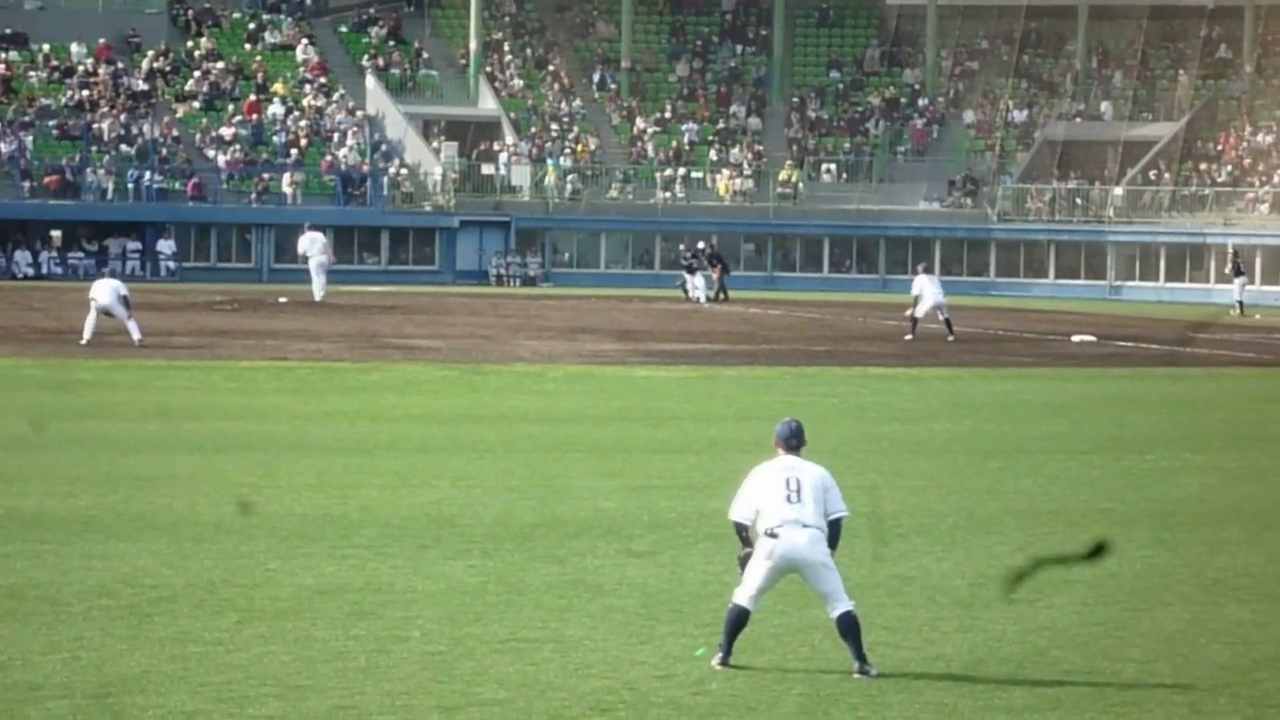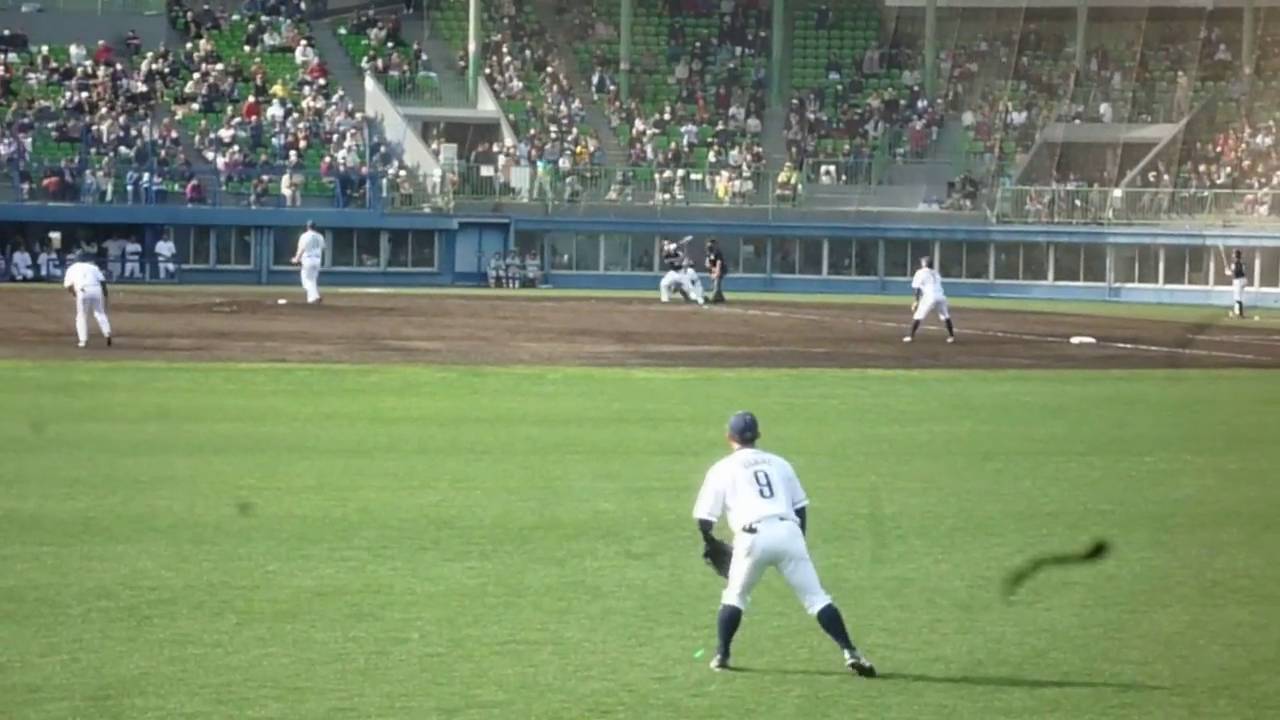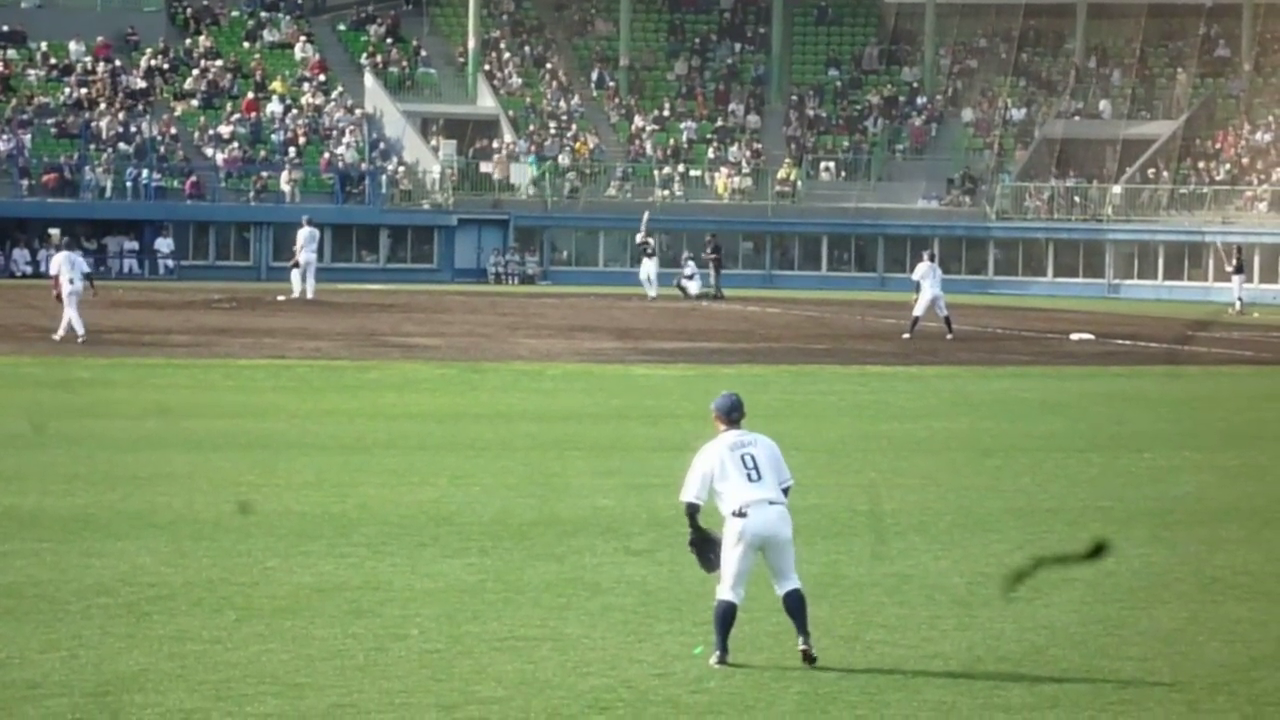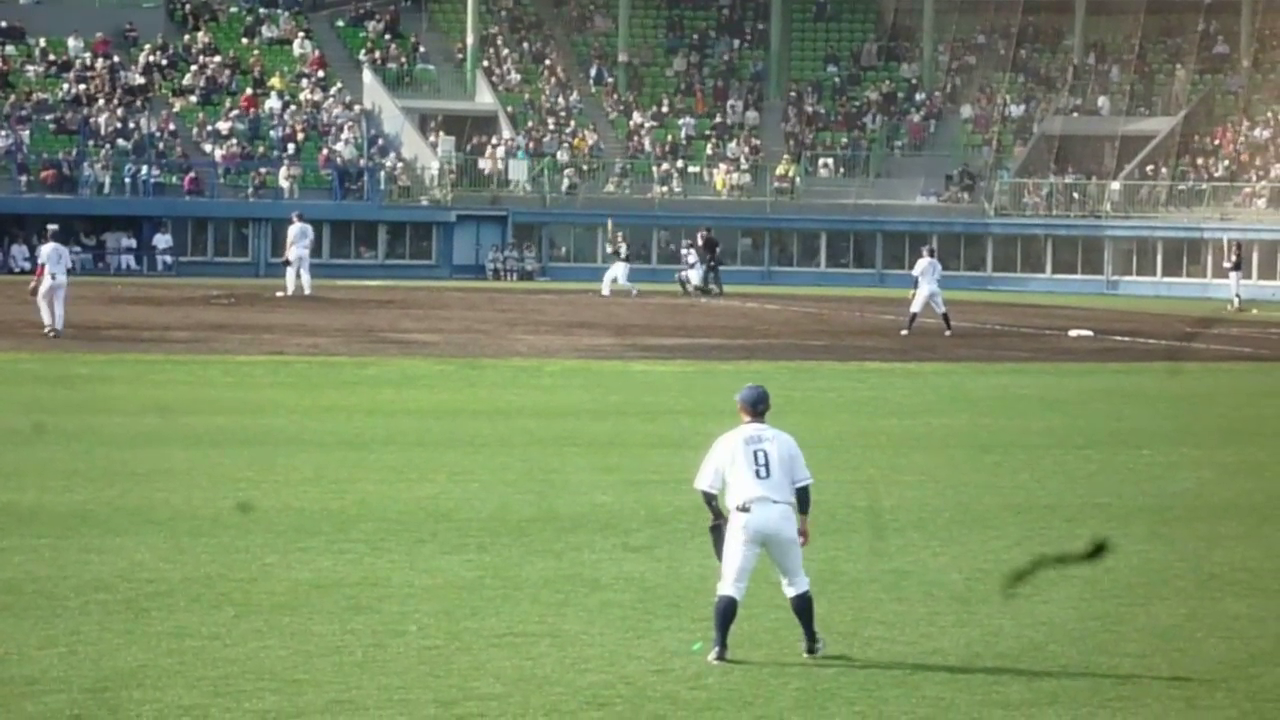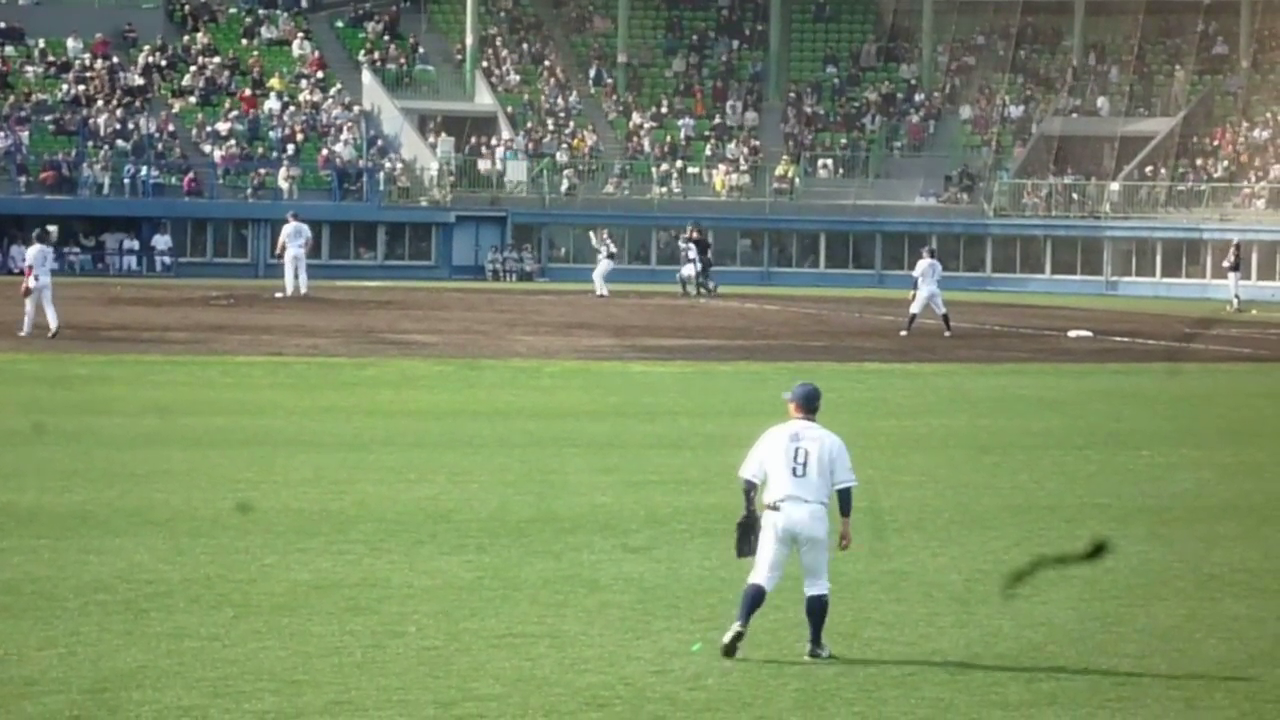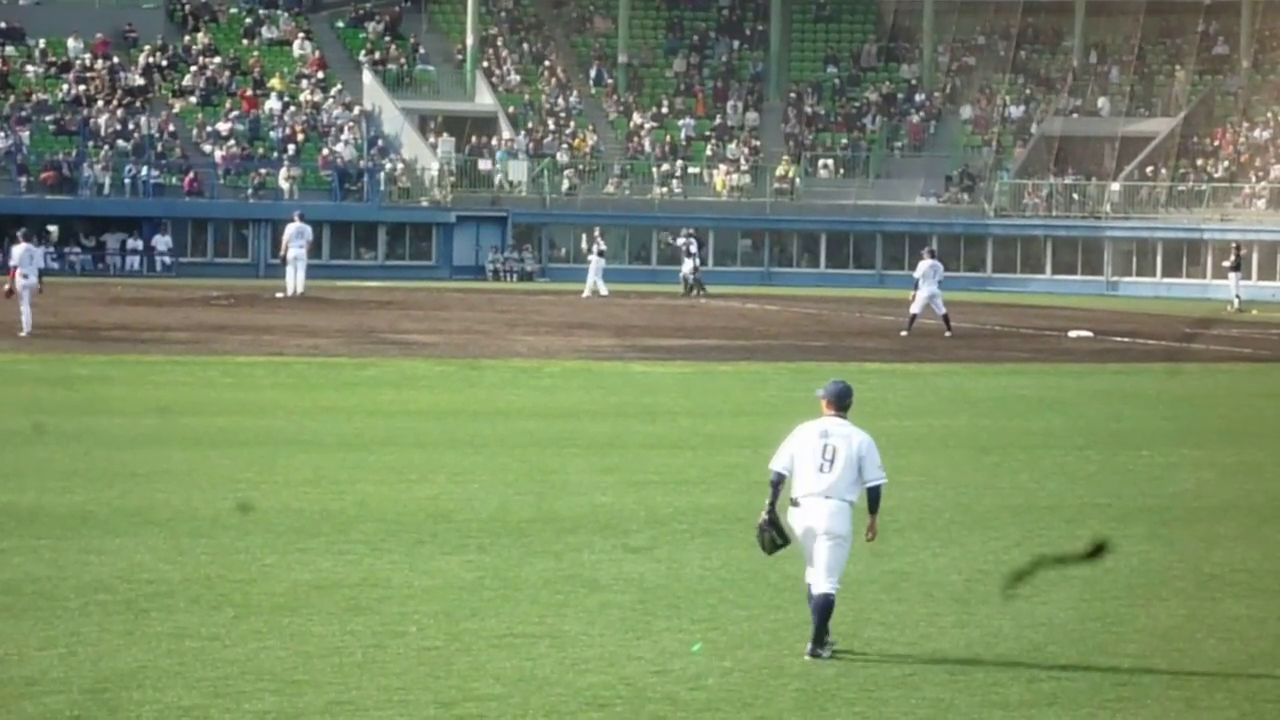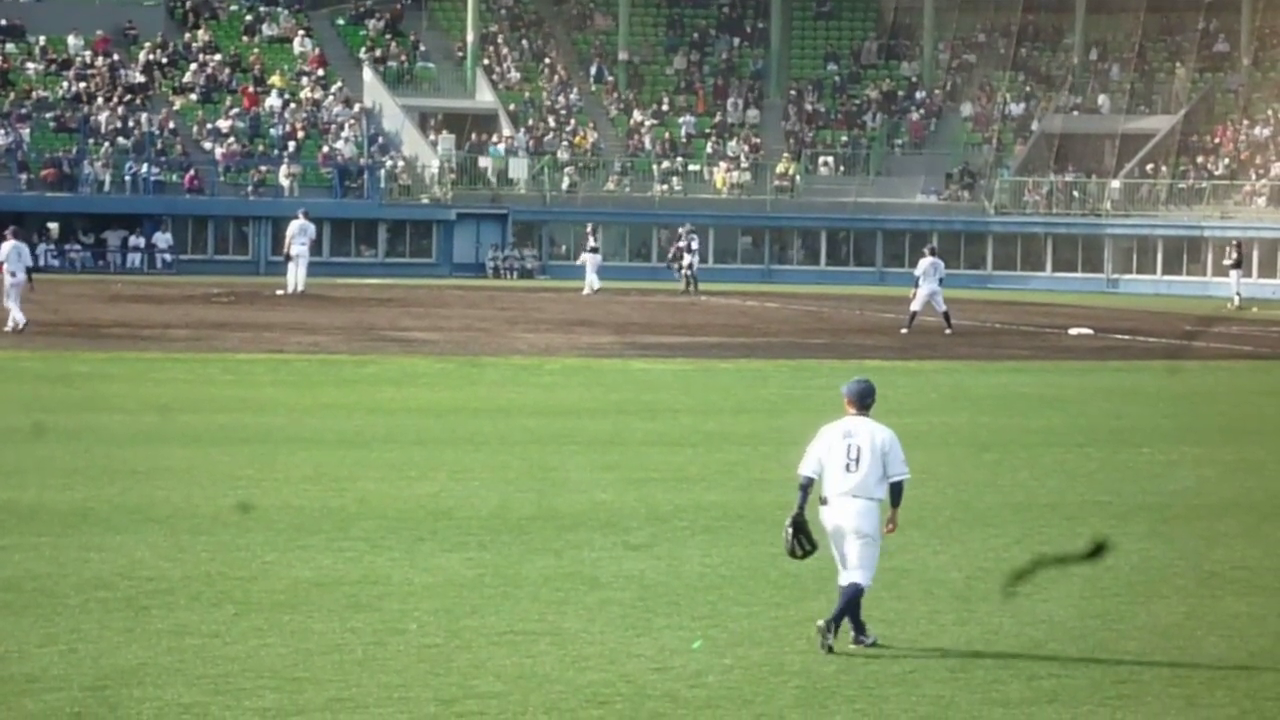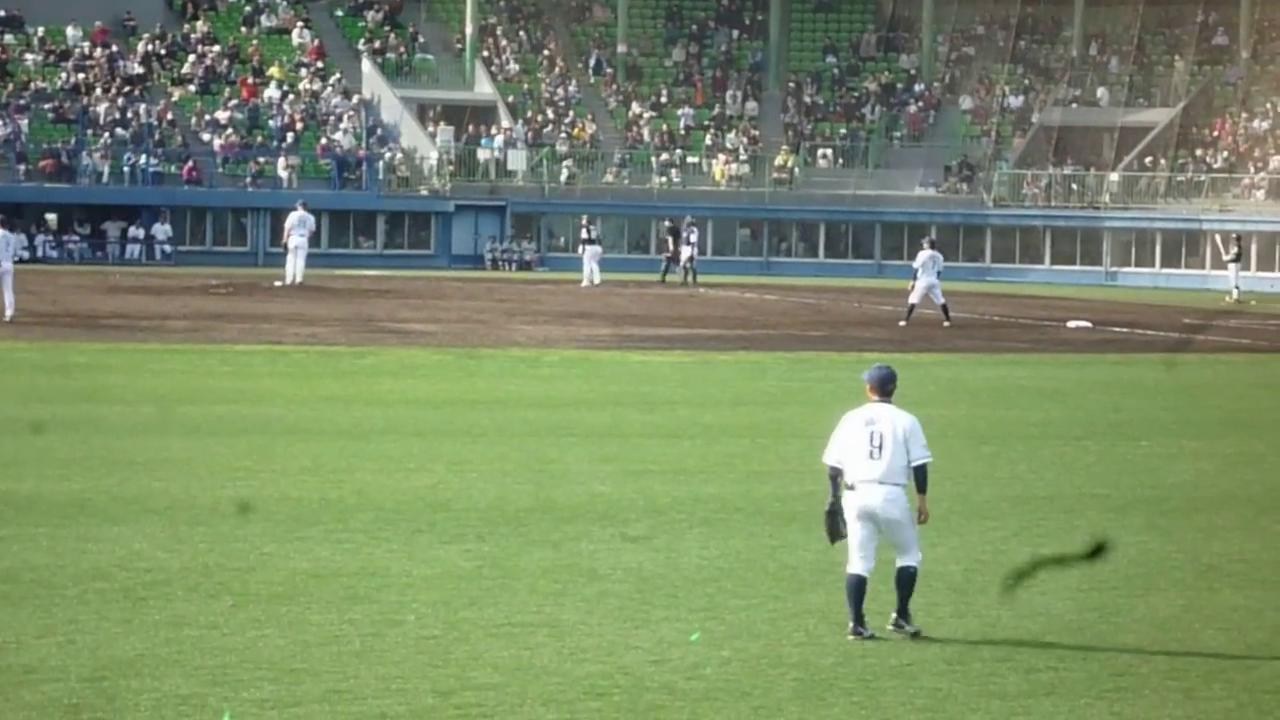
dt=0.3s
person 1, frame 1
left shoulder: (760, 473)
right shoulder: (819, 473)
left elbow: (739, 521)
right elbow: (835, 518)
left wrist: (747, 547)
right wrist: (829, 552)
left hip: (774, 542)
right hip: (812, 542)
left knee: (745, 598)
right knee: (839, 603)
left ankle: (723, 654)
right ankle: (860, 661)
person 1, frame 2
left shoulder: (722, 468)
right shoulder: (779, 463)
left elbow: (704, 518)
right elbow: (800, 507)
left wrist: (710, 542)
right wrist: (798, 541)
left hip: (753, 537)
right hip: (789, 534)
left knee: (734, 597)
right knee: (816, 598)
left ankle: (721, 656)
right ankle: (850, 652)
person 1, frame 3
left shoulder: (711, 451)
right shoulder: (766, 443)
left elbow: (692, 500)
right elbow: (785, 486)
left wrist: (695, 527)
left hip: (742, 522)
right hip: (778, 516)
left knee: (730, 590)
right knee: (787, 582)
left ankle: (721, 651)
right ankle: (803, 638)
person 1, frame 4
left shoulder: (727, 442)
right shoulder: (785, 440)
left elbow: (707, 489)
right elbow: (802, 485)
left wrist: (717, 515)
right wrist: (803, 521)
left hip: (745, 518)
right hip: (782, 516)
left knee: (731, 585)
right knee: (796, 581)
left ankle: (719, 647)
right ankle: (811, 641)
person 1, frame 5
left shoulder: (772, 436)
right shoulder: (831, 441)
left elbow: (749, 479)
right elbow: (843, 486)
left wrist: (749, 509)
right wrist: (845, 524)
left hip: (777, 514)
right hip: (813, 516)
left knee: (762, 577)
right knee: (816, 584)
left ankle: (740, 626)
right ankle: (816, 645)
person 1, frame 6
left shoulder: (804, 430)
right shoulder: (861, 438)
left elbow: (779, 472)
right elbow: (874, 484)
left wrist: (771, 505)
right wrist: (873, 519)
left hip: (802, 510)
right hip: (835, 512)
left knee: (814, 574)
right knee: (827, 581)
left ankle: (822, 634)
right ankle: (817, 643)
person 1, frame 7
left shoulder: (828, 431)
right shoulder: (883, 434)
left elbow: (808, 475)
right elbow: (896, 479)
left wrist: (800, 508)
right wrist: (894, 512)
left hip: (831, 509)
right hip: (864, 510)
left knee: (847, 573)
right knee: (860, 577)
left ankle: (858, 631)
right ankle: (831, 624)
person 1, frame 8
left shoulder: (851, 419)
right shoulder: (905, 420)
left elbow: (834, 464)
right elbow: (919, 464)
left wrist: (834, 497)
right wrist: (922, 500)
left hip: (856, 496)
right hip: (890, 496)
left knee: (859, 561)
right knee: (909, 555)
left ankle: (857, 623)
right ankle: (901, 615)
